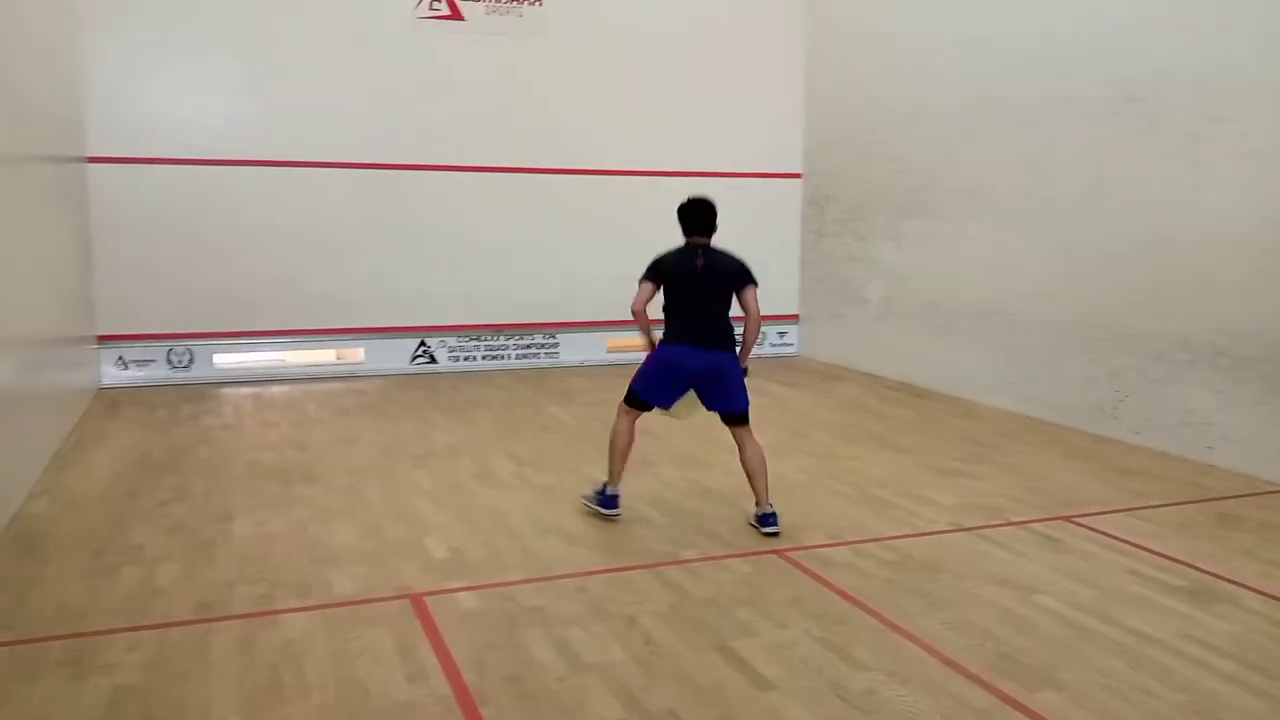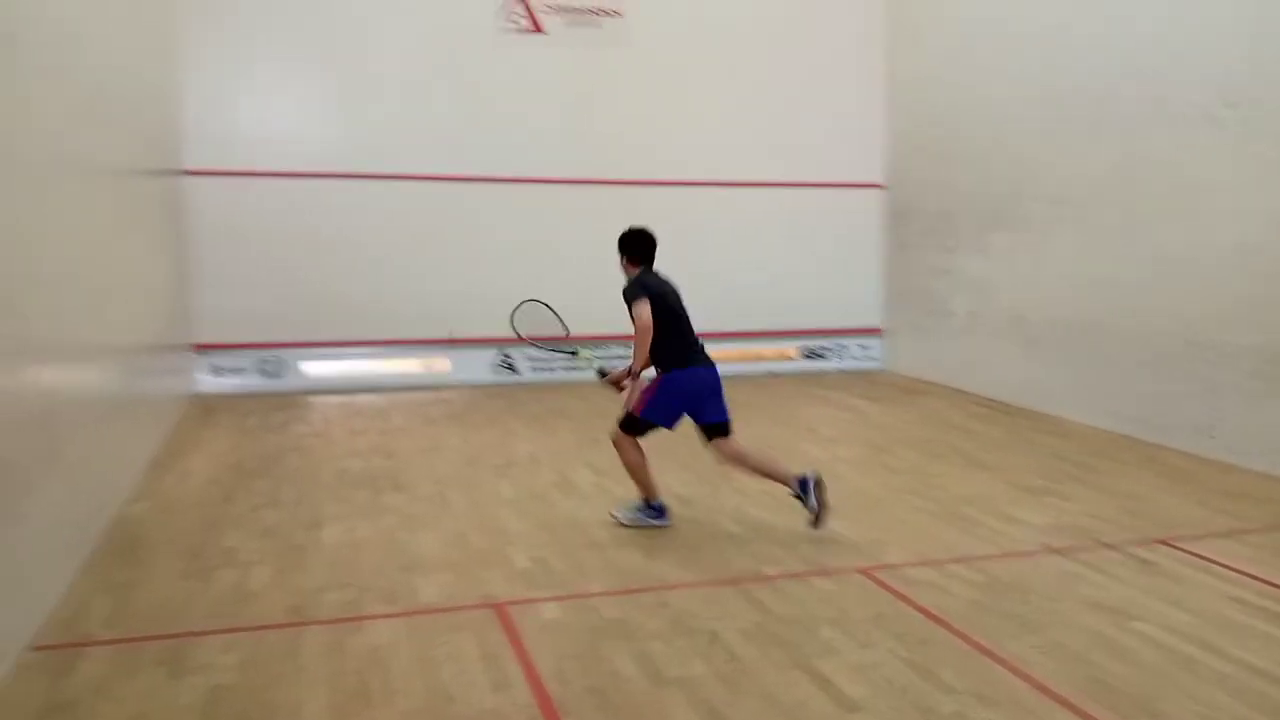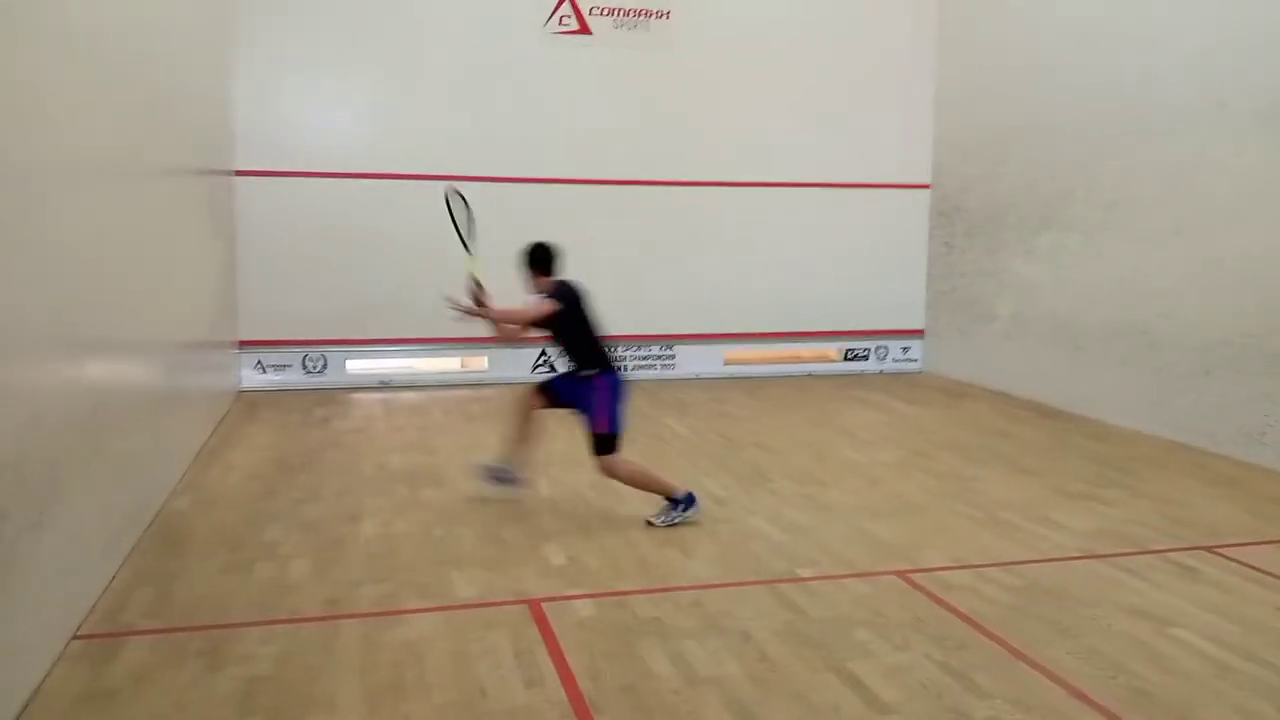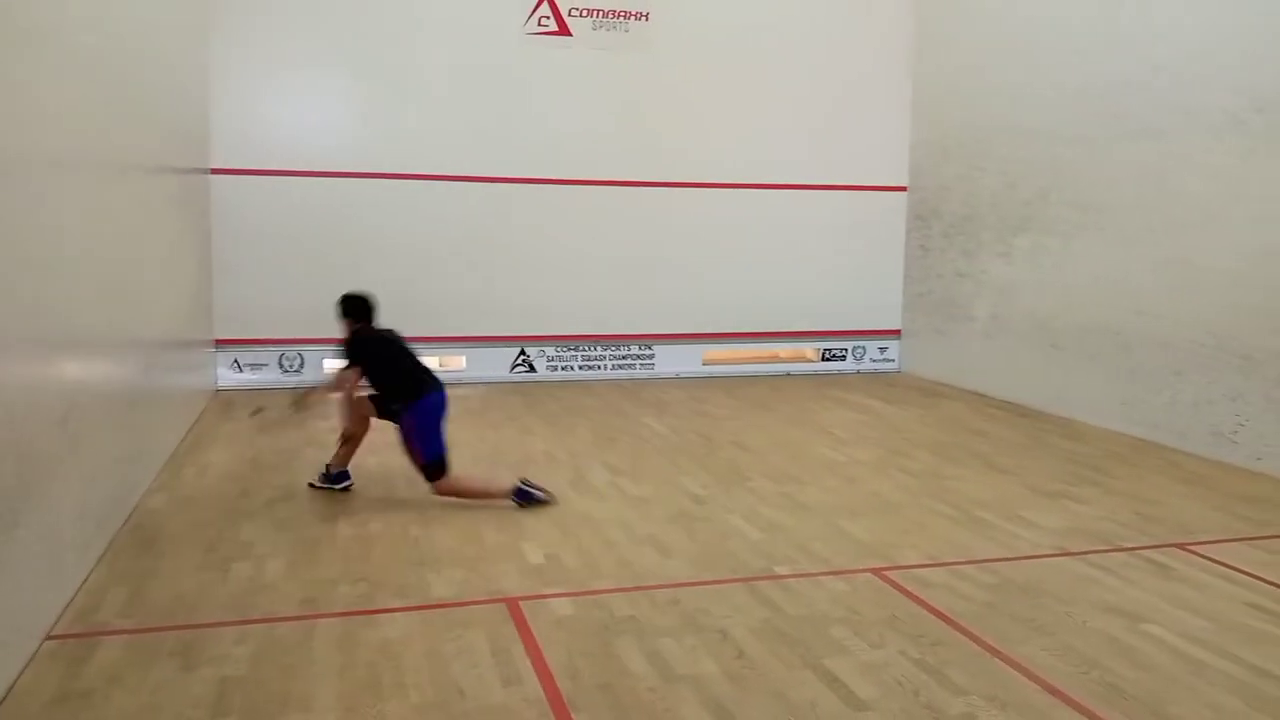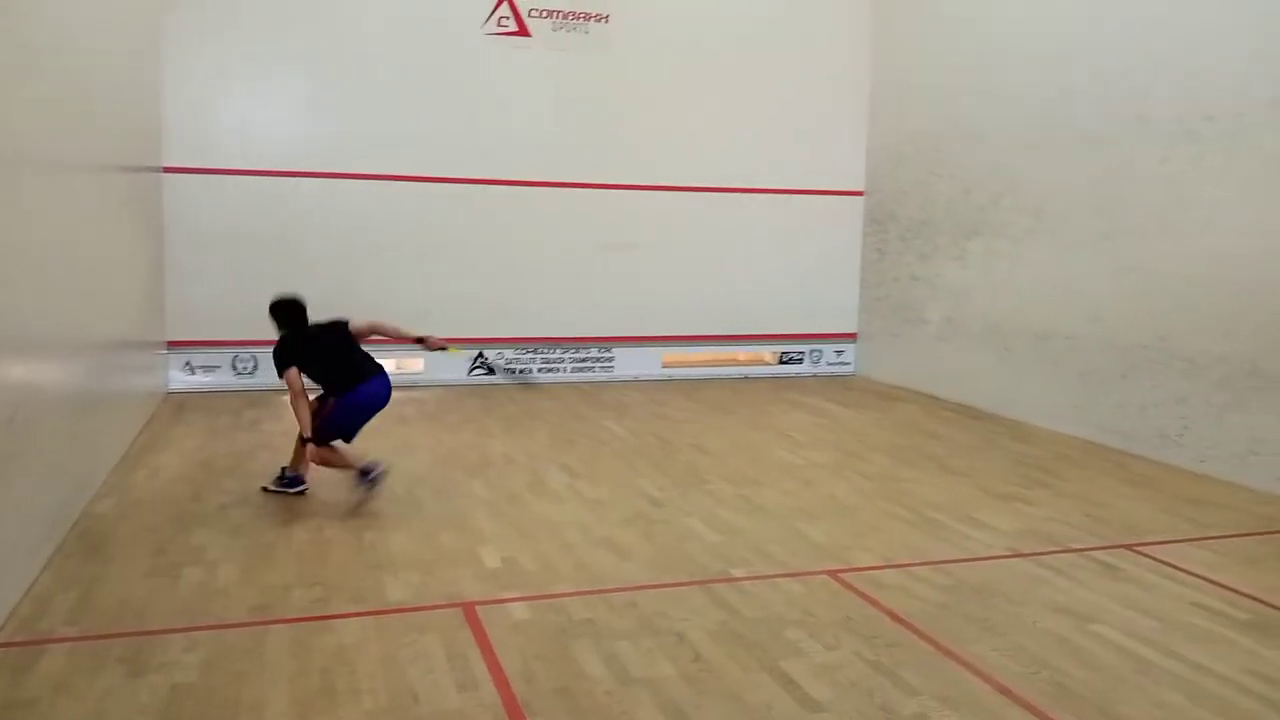
dt=0.3s
person 1, frame 1
left shoulder: (664, 263)
right shoulder: (734, 265)
left elbow: (638, 307)
right elbow: (753, 315)
left wrist: (651, 342)
right wrist: (741, 360)
left hip: (675, 353)
right hip: (720, 358)
left knee: (627, 413)
right knee: (743, 434)
left ankle: (610, 495)
right ankle: (765, 512)
person 1, frame 2
left shoulder: (635, 287)
right shoulder: (662, 284)
left elbow: (644, 324)
left wrist: (632, 373)
right wrist: (631, 372)
left hip: (681, 376)
right hip: (705, 371)
left knee: (622, 437)
right knee: (725, 446)
left ankle: (653, 507)
right ankle: (803, 483)
person 1, frame 3
left shoulder: (562, 292)
right shoulder: (547, 303)
left elbow: (521, 315)
right elbow: (510, 332)
left wrist: (479, 311)
right wrist: (484, 307)
left hip: (599, 380)
right hip: (582, 375)
left knee: (608, 463)
right knee: (528, 400)
left ankle: (681, 499)
right ankle: (510, 468)
person 1, frame 4
left shoulder: (358, 342)
right shoulder: (384, 337)
left elbow: (348, 392)
right wrist: (319, 389)
left hip: (419, 406)
right hip: (428, 394)
left knee: (442, 484)
right knee: (362, 406)
left ankle: (518, 490)
right ankle: (336, 472)
person 1, frame 5
left shoulder: (284, 347)
right shoulder: (331, 327)
left elbow: (297, 393)
right elbow: (373, 326)
left wrist: (306, 438)
right wrist: (421, 339)
left hip: (355, 396)
right hip: (380, 385)
left knee: (314, 449)
right knee: (313, 410)
left ankle: (364, 469)
right ankle: (292, 476)
